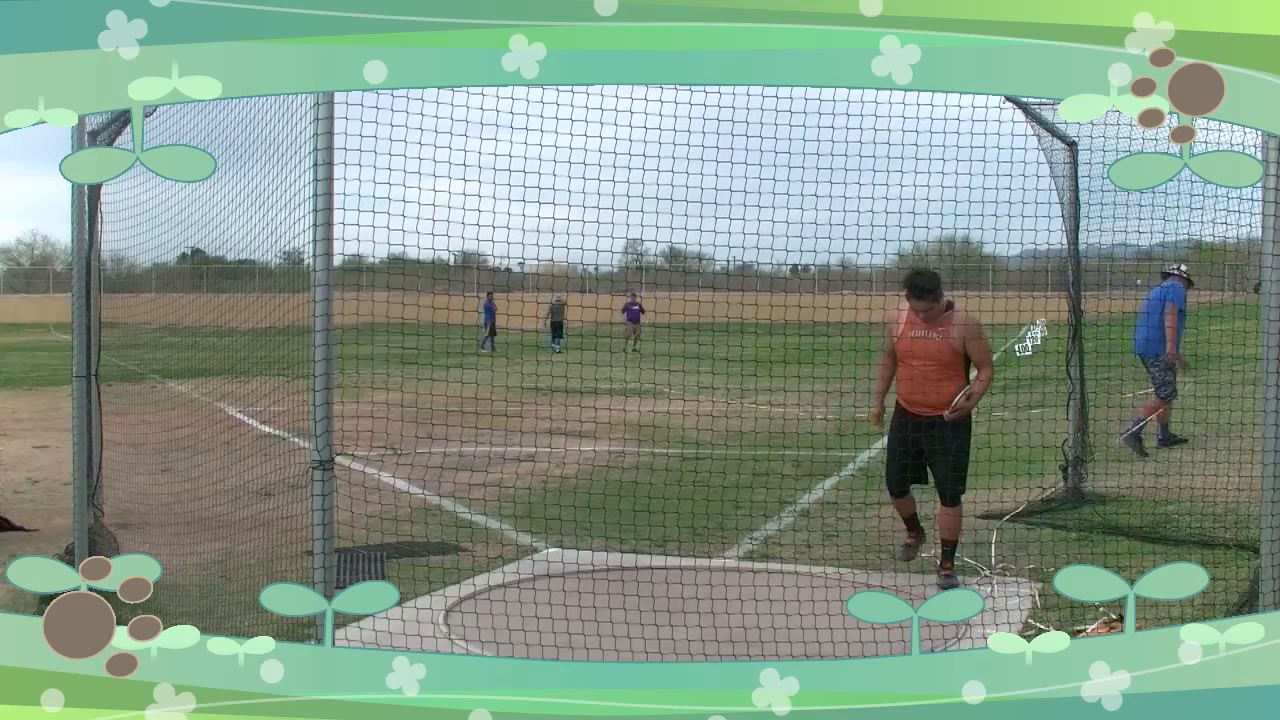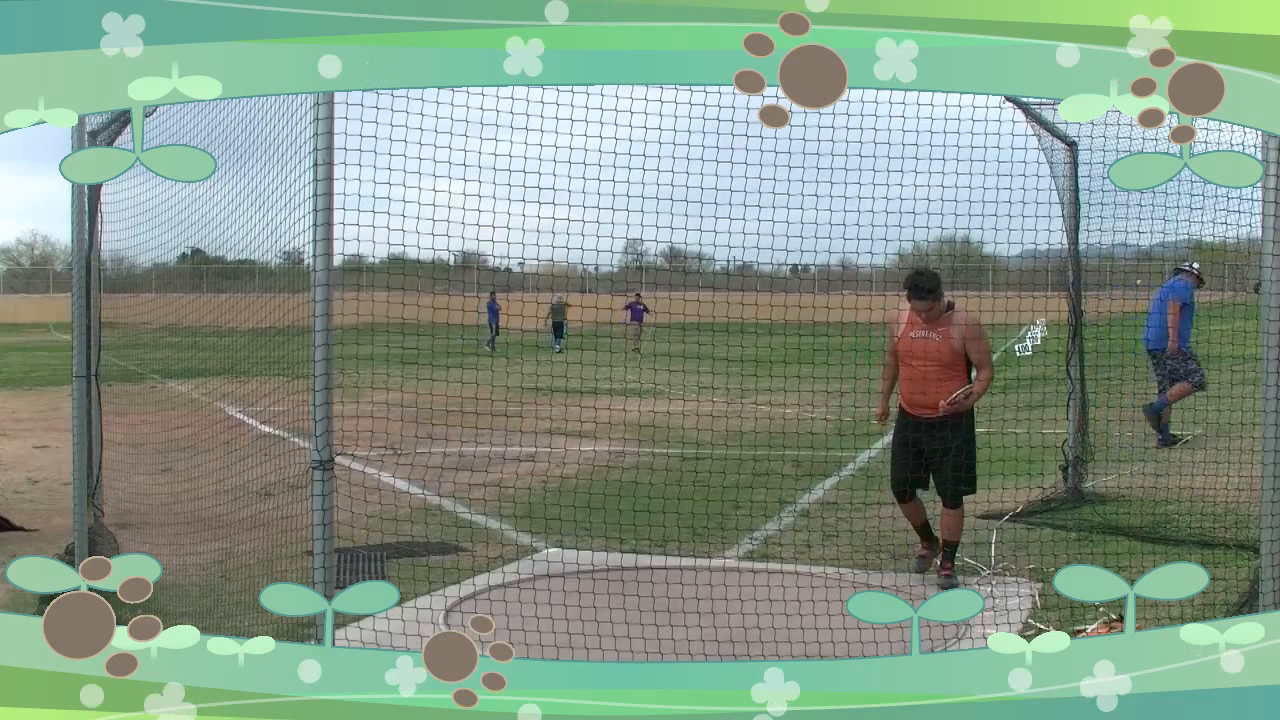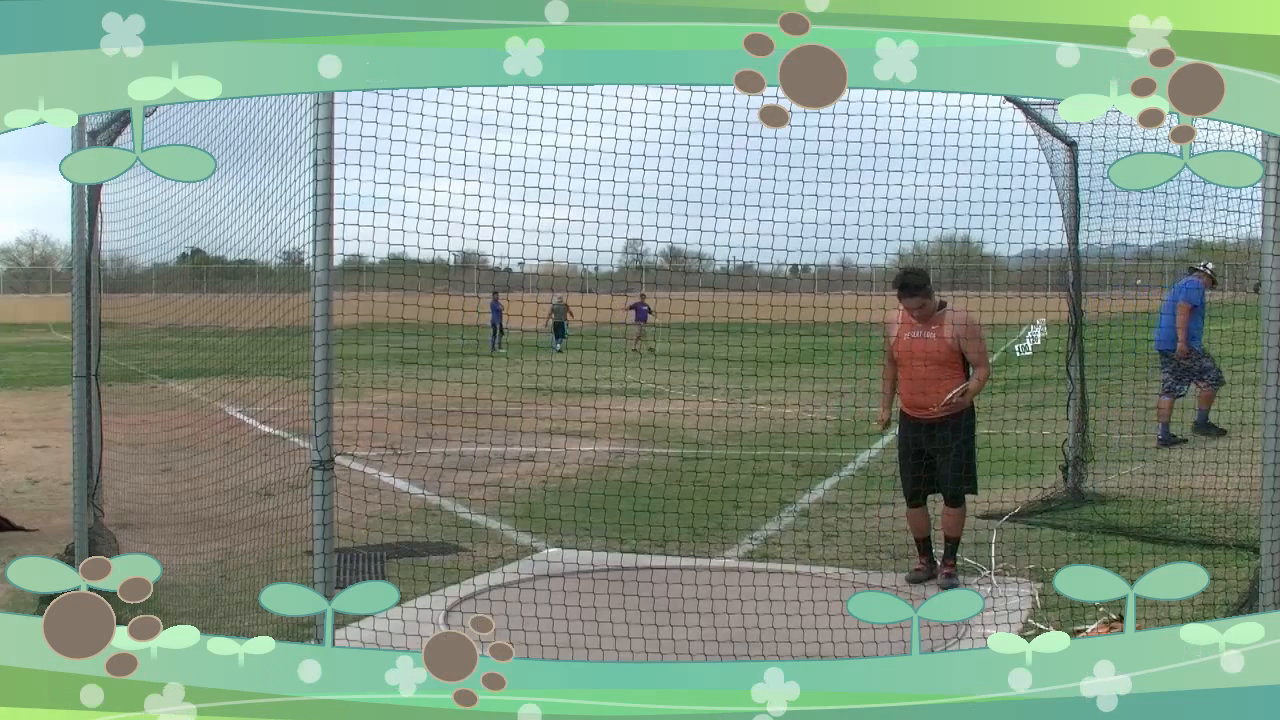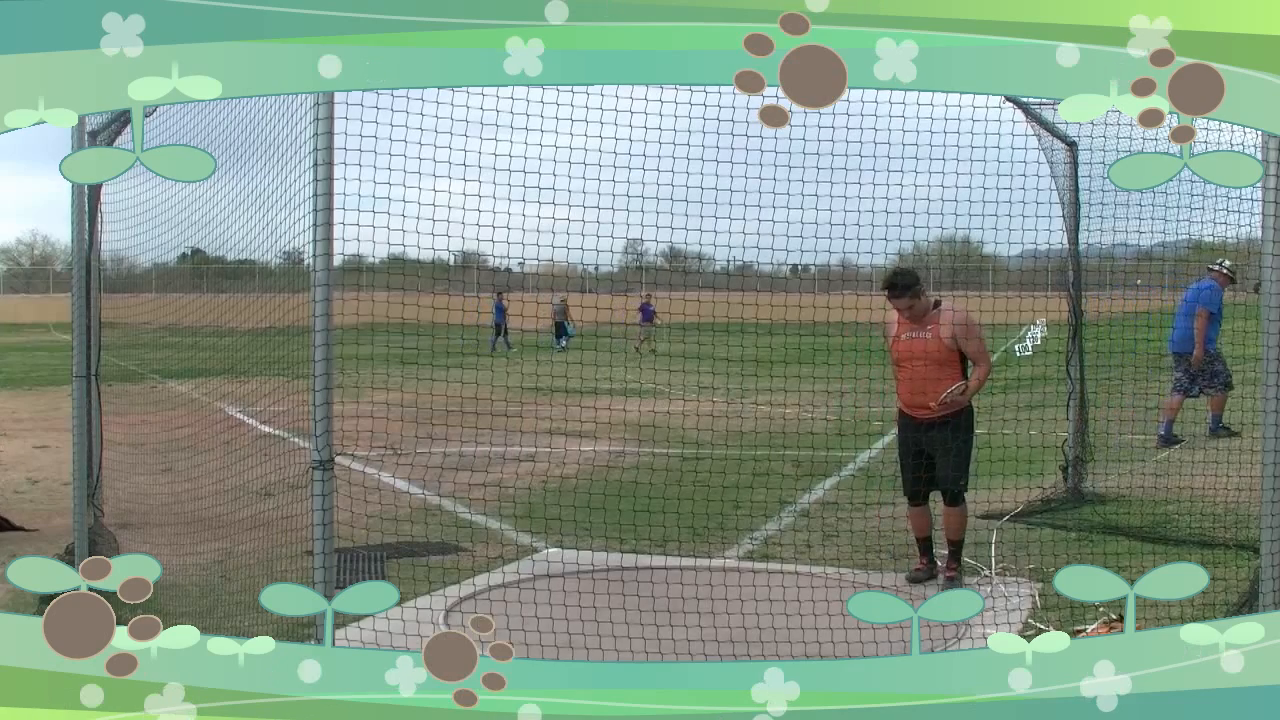
dt=0.2s
person 1, frame 1
left shoulder: (964, 325)
right shoulder: (899, 320)
left elbow: (985, 369)
right elbow: (889, 360)
left wrist: (971, 401)
right wrist: (878, 400)
left hip: (949, 421)
right hip: (906, 416)
left knee: (950, 493)
right knee: (895, 484)
left ankle: (946, 564)
right ankle: (914, 532)
person 1, frame 2
left shoulder: (965, 325)
right shoulder: (900, 320)
left elbow: (985, 370)
left wrist: (970, 400)
right wrist: (883, 400)
left hip: (951, 422)
right hip: (909, 419)
left knee: (951, 495)
right knee: (901, 488)
left ankle: (947, 564)
right ankle: (928, 542)
person 1, frame 3
left shoulder: (959, 322)
right shoulder: (895, 323)
left elbow: (982, 367)
left wrist: (966, 398)
right wrist: (886, 406)
left hip: (953, 422)
right hip: (911, 422)
left knee: (953, 493)
right knee: (913, 496)
left ankle: (949, 562)
right ankle: (925, 560)
person 1, frame 4
left shoulder: (956, 320)
right shoulder: (893, 324)
left elbow: (983, 364)
left wrist: (965, 395)
left hip: (951, 421)
right hip: (910, 422)
left knee: (952, 489)
right knee: (914, 494)
left ankle: (954, 562)
right ankle: (926, 560)
person 2, frame 1
left shoulder: (1157, 290)
right shoulder: (1176, 288)
right elbow: (1170, 315)
left wrist: (1177, 356)
right wrist: (1171, 345)
left hip: (1145, 346)
right hip: (1159, 348)
left knee: (1165, 391)
right knee: (1164, 394)
left ankle: (1164, 436)
right ankle: (1133, 433)
person 2, frame 2
left shoulder: (1167, 285)
right shoulder: (1184, 283)
right elbow: (1173, 308)
left wrist: (1172, 340)
right wrist: (1173, 338)
left hip: (1153, 343)
right hip: (1169, 343)
left knee: (1167, 388)
right knee: (1195, 379)
left ankle: (1164, 435)
right ankle: (1155, 409)
person 2, frame 3
left shoulder: (1181, 285)
right shoulder: (1195, 284)
right elbow: (1182, 310)
right wrist: (1182, 341)
left hip: (1165, 343)
right hip: (1183, 344)
left knee: (1169, 389)
right knee: (1212, 378)
left ankle: (1163, 435)
right ankle: (1201, 422)
person 2, frame 4
left shoulder: (1197, 285)
right shoulder: (1213, 288)
right elbow: (1201, 317)
right wrist: (1199, 347)
left hip: (1178, 344)
right hip: (1200, 346)
left knee: (1180, 389)
right knee: (1221, 383)
left ankle: (1164, 434)
right ankle: (1215, 427)
